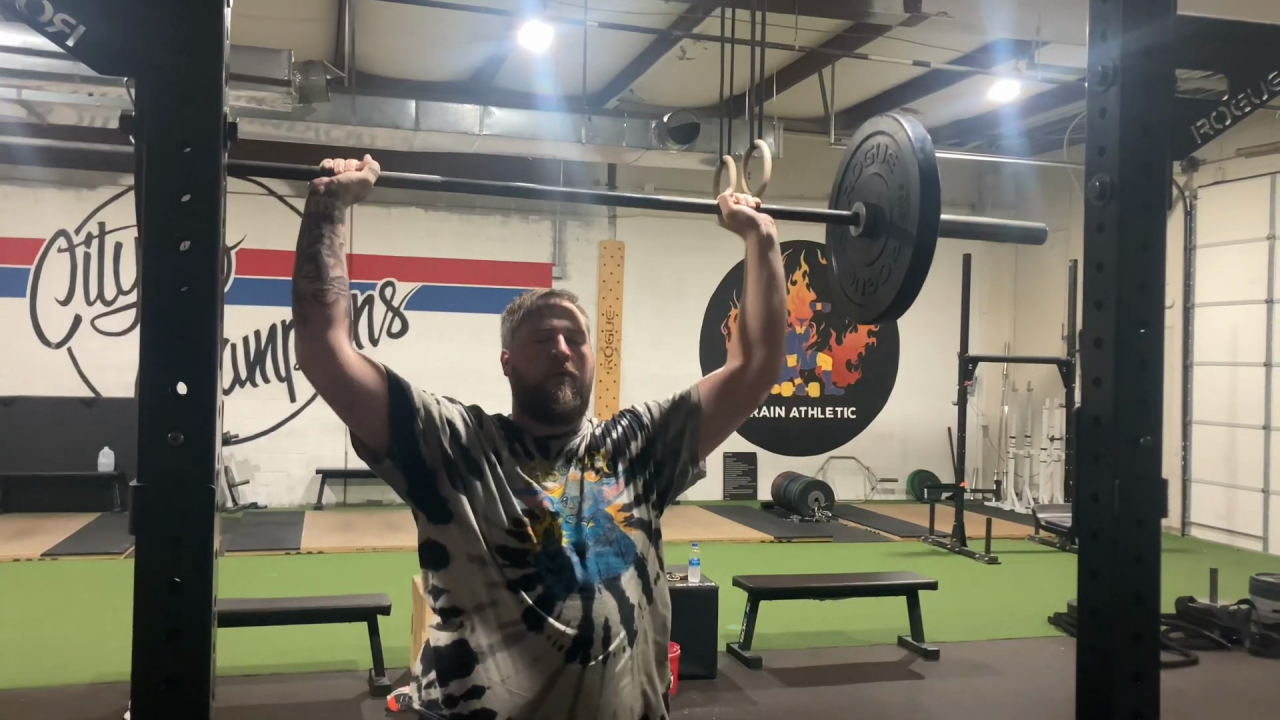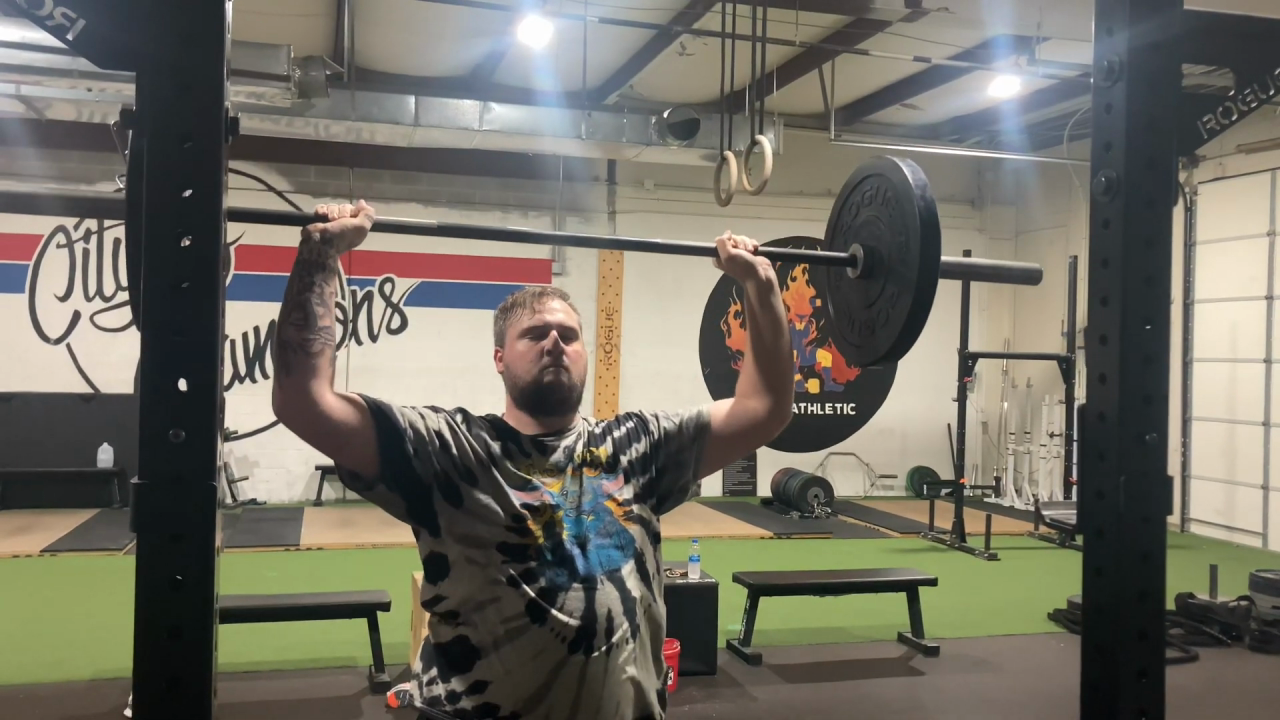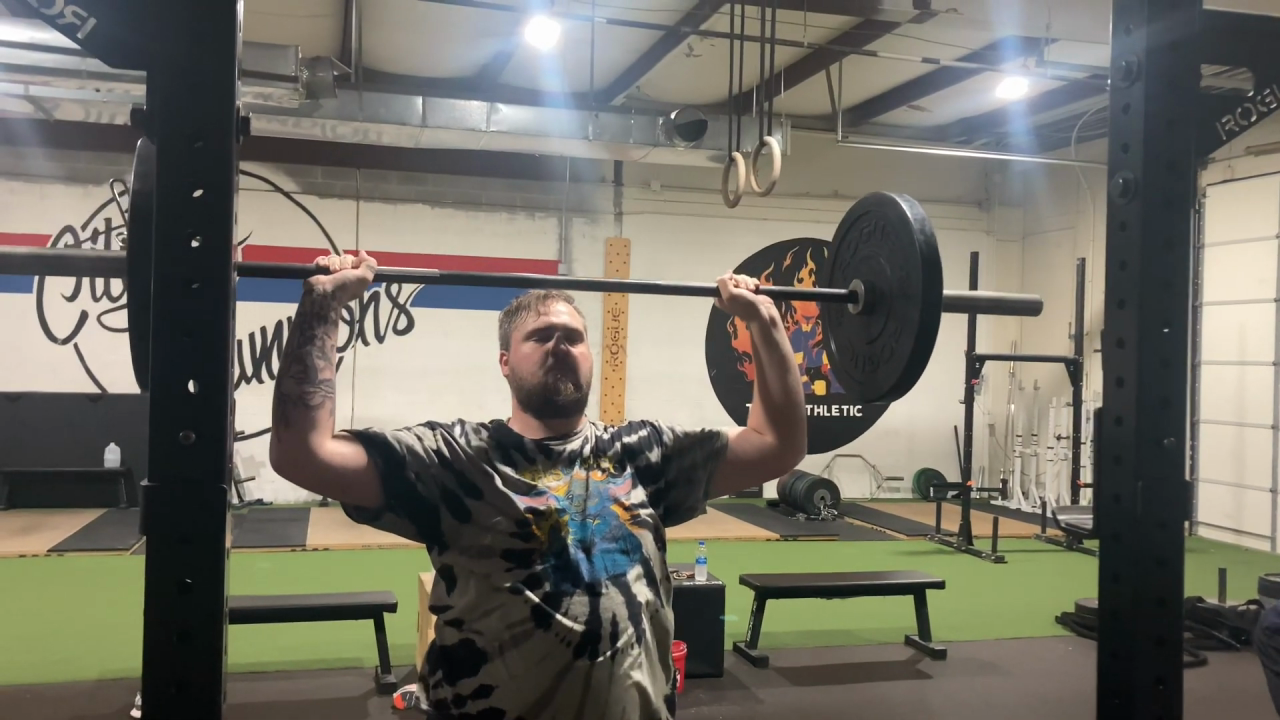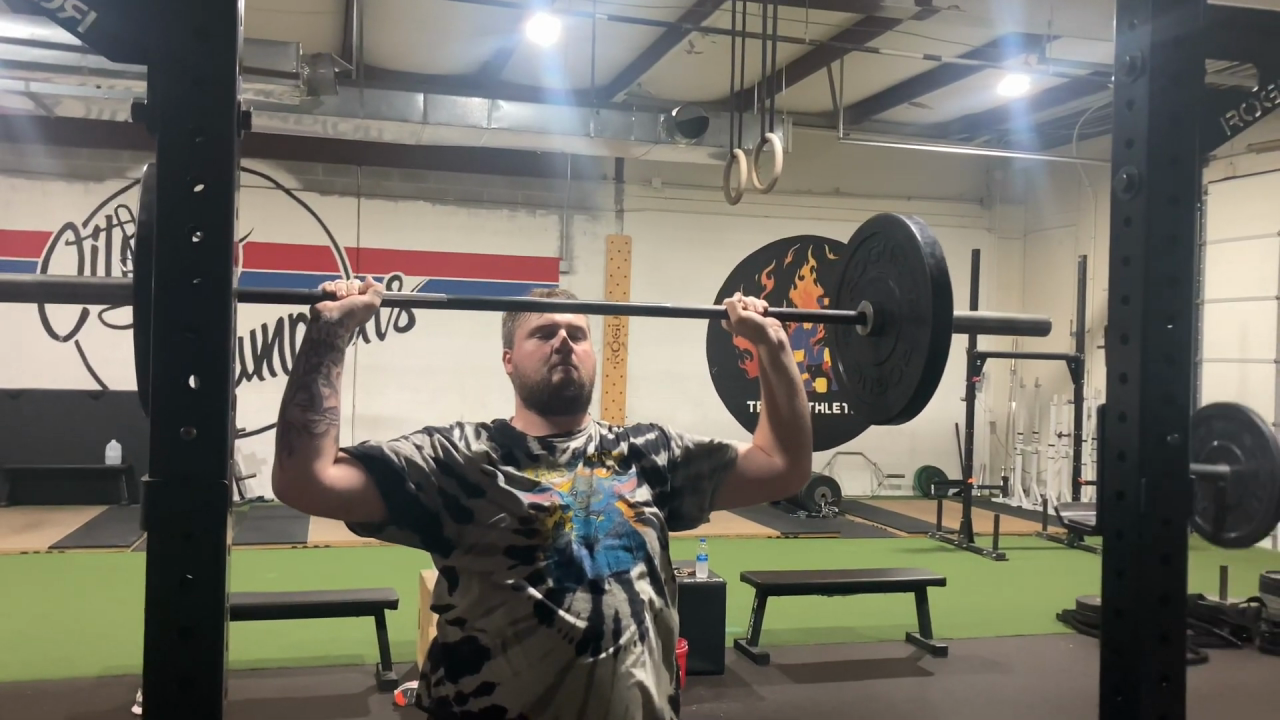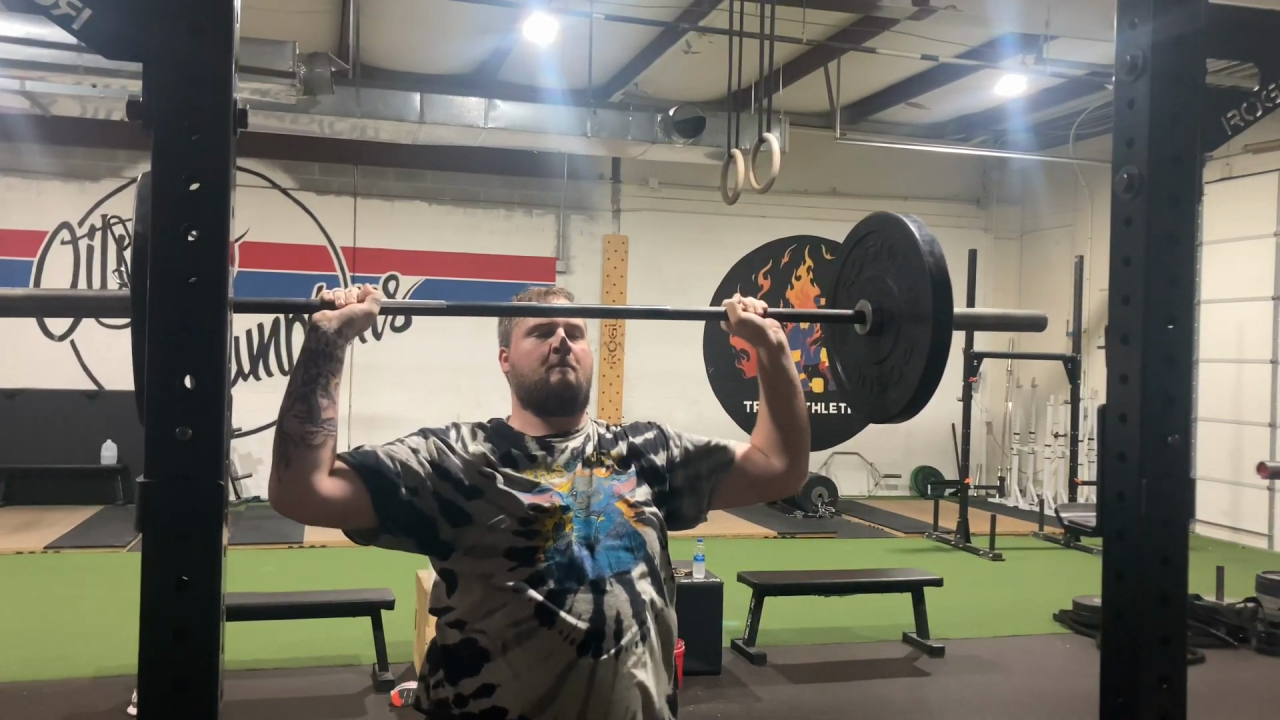
dt=1s
person 1, frame 1
left shoulder: (636, 447)
right shoulder: (454, 447)
left elbow: (754, 367)
right elbow: (324, 352)
left wrist: (759, 240)
right wrist: (329, 205)
person 1, frame 2
left shoulder: (636, 446)
right shoulder: (448, 450)
left elbow: (764, 409)
right elbow: (302, 401)
left wrist: (759, 281)
right wrist: (320, 253)
person 1, frame 3
left shoulder: (644, 451)
right shoulder: (454, 458)
left elbow: (779, 445)
right elbow: (302, 453)
left wrist: (763, 321)
right wrist: (321, 306)
person 1, frame 4
left shoulder: (647, 454)
right shoulder: (457, 458)
left elbow: (784, 467)
right elbow: (304, 481)
left wrist: (771, 344)
right wrist: (329, 331)
person 1, frame 5
left shoulder: (645, 451)
right shoulder: (454, 459)
left elbow: (780, 466)
right elbow: (301, 492)
left wrist: (771, 346)
right wrist: (327, 340)
